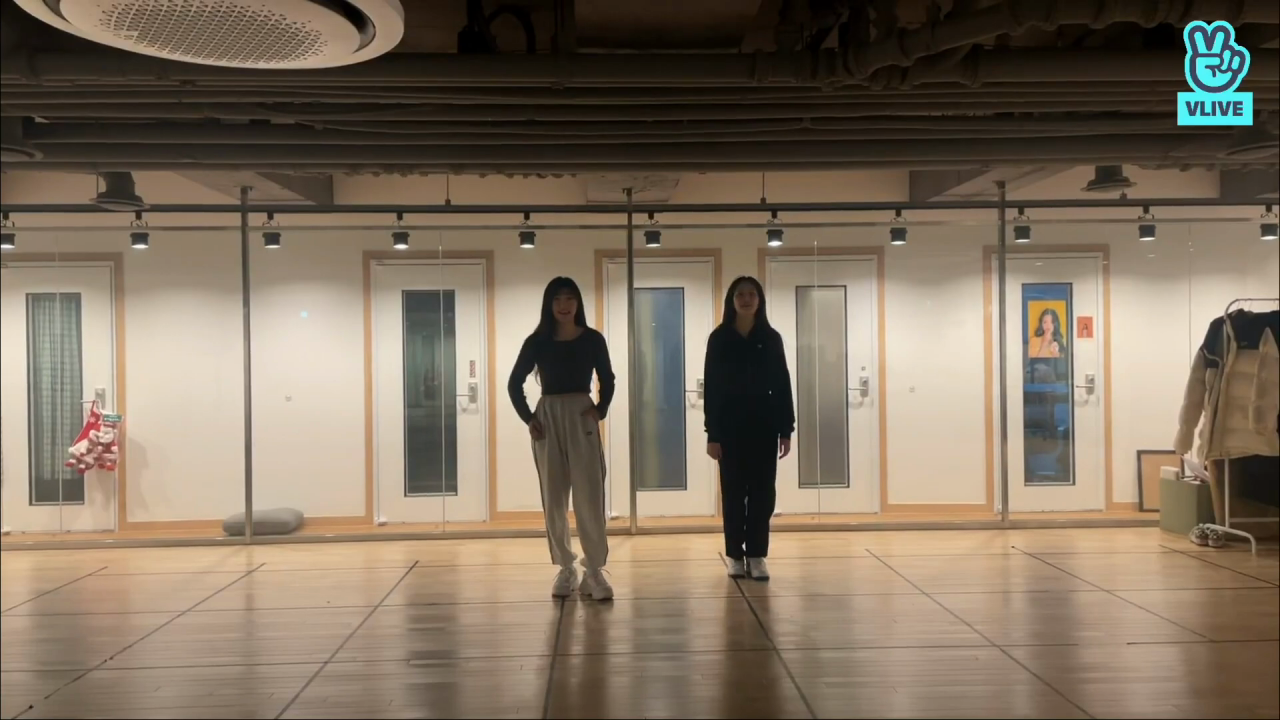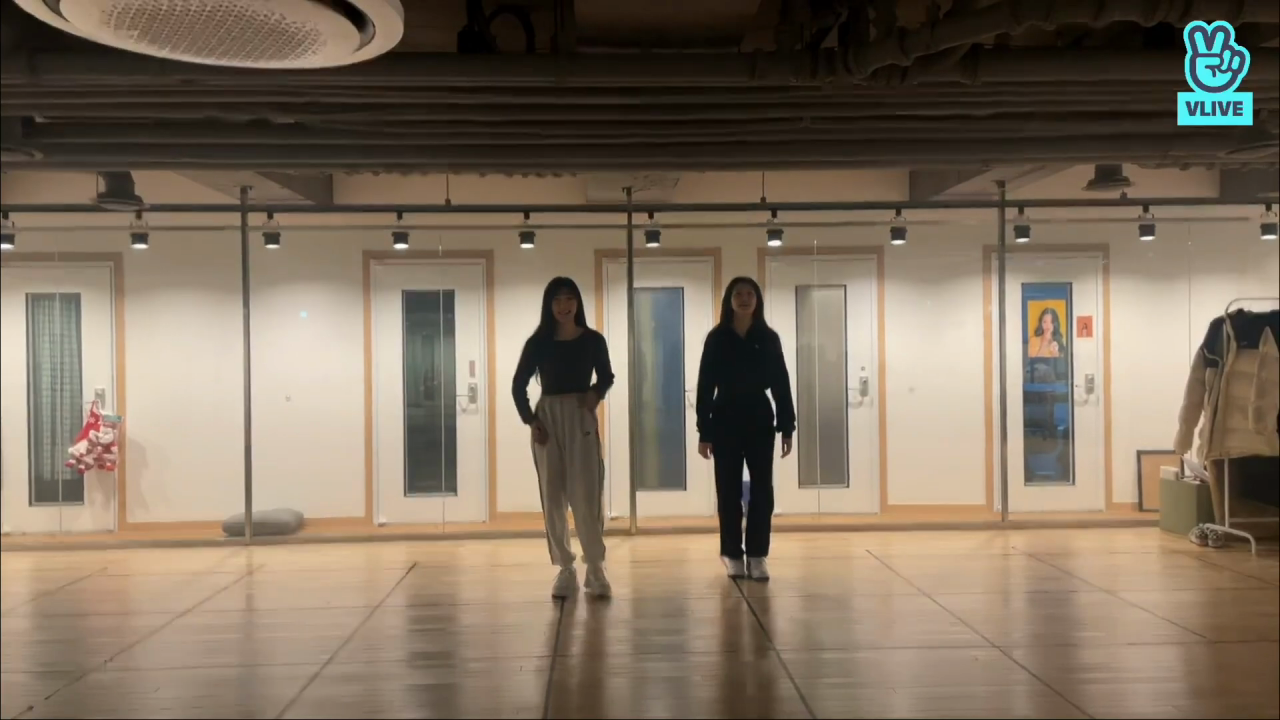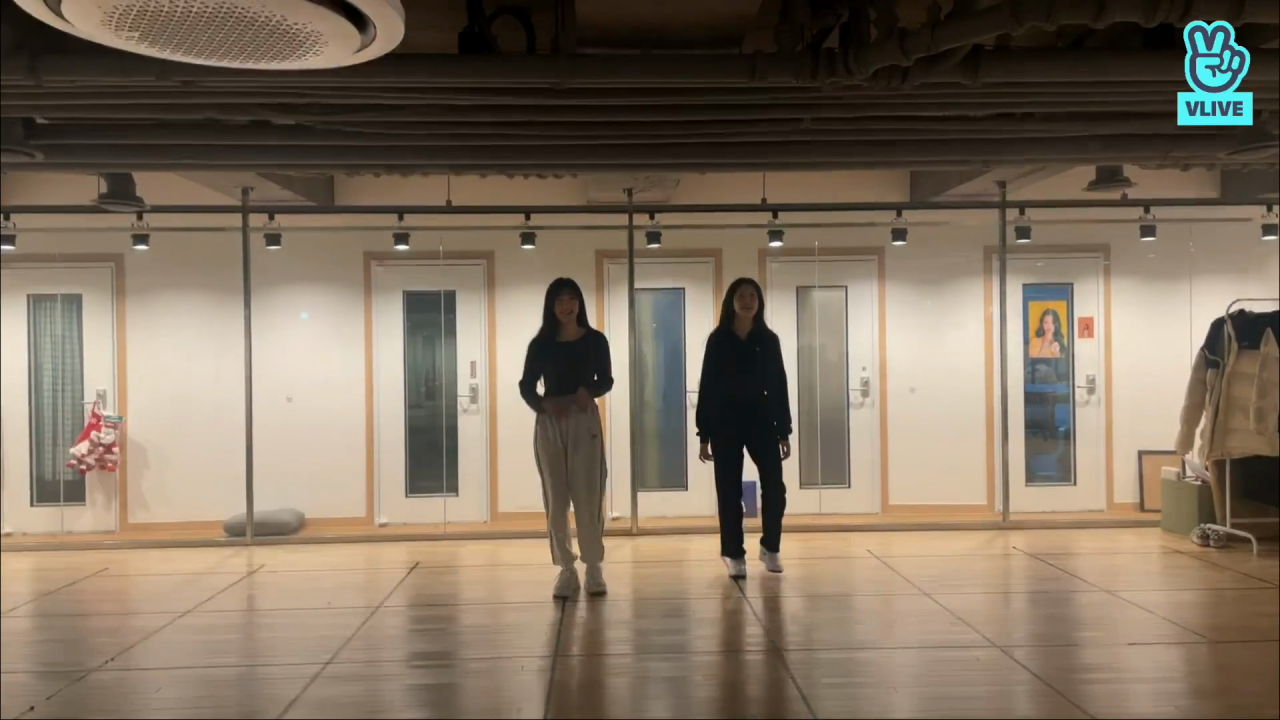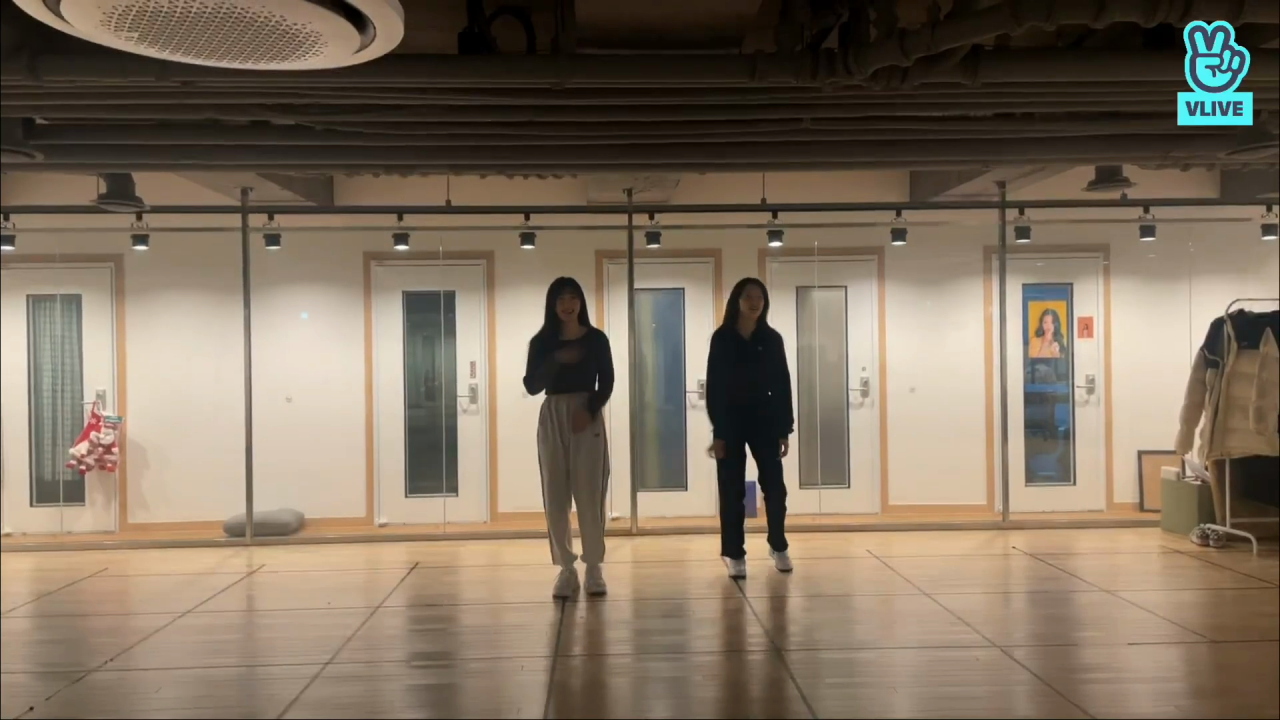
dt=0.2s
person 1, frame 1
left shoulder: (592, 339)
right shoulder: (537, 342)
left elbow: (607, 380)
right elbow: (515, 384)
left wrist: (600, 409)
right wrist: (528, 419)
left hip: (581, 417)
right hip: (548, 418)
left knee: (589, 494)
right knee: (554, 498)
left ankle: (594, 570)
right ankle: (566, 569)
person 1, frame 2
left shoulder: (593, 340)
right shoulder: (538, 342)
left elbow: (607, 377)
right elbow: (519, 385)
left wrist: (597, 391)
right wrist: (530, 420)
left hip: (581, 416)
right hip: (548, 418)
left knee: (586, 493)
right knee: (553, 498)
left ankle: (595, 566)
right ankle: (565, 569)
person 1, frame 3
left shoulder: (595, 340)
right shoulder: (541, 344)
left elbow: (606, 380)
right elbow: (526, 386)
left wrist: (589, 391)
right wrist: (542, 405)
left hip: (585, 418)
right hip: (550, 420)
left knee: (587, 495)
right knee: (556, 498)
left ankle: (593, 566)
right ankle: (566, 569)
person 1, frame 4
left shoulder: (596, 339)
right shoulder: (542, 342)
left elbow: (607, 382)
right elbow: (530, 385)
left wrist: (591, 410)
right wrist: (556, 361)
left hip: (587, 419)
right hip: (552, 418)
left knee: (590, 495)
right knee: (555, 497)
left ankle: (593, 567)
right ankle: (566, 569)
person 2, frame 1
left shoulder: (770, 338)
right shoulder: (719, 338)
left elbow: (782, 384)
right elbow: (711, 387)
left wrist: (786, 429)
right wrist: (713, 433)
left hip: (763, 418)
right hip: (730, 419)
left knee: (763, 489)
right knee: (733, 490)
left ankle: (756, 555)
right ankle: (735, 555)
person 2, frame 2
left shoulder: (768, 338)
right shoulder: (717, 338)
left elbow: (780, 383)
right elbow: (706, 386)
left wrist: (786, 427)
right wrist: (704, 431)
left hip: (759, 415)
right hip: (726, 416)
left knee: (762, 488)
right knee: (729, 489)
left ankle: (757, 555)
right ankle: (733, 554)
person 2, frame 3
left shoulder: (768, 339)
right shoulder: (718, 340)
left elbow: (779, 385)
right elbow: (707, 387)
left wrist: (784, 431)
right wrist: (704, 434)
left hip: (761, 415)
right hip: (726, 418)
left knee: (774, 485)
right knee: (729, 489)
left ankle: (770, 547)
right ankle: (734, 555)
person 2, frame 4
left shoulder: (772, 339)
right shoulder: (722, 338)
left elbow: (782, 384)
right elbow: (715, 387)
left wrist: (784, 429)
right wrist: (718, 431)
left hip: (764, 415)
right hip: (731, 417)
left knee: (774, 485)
right knee: (731, 489)
left ankle: (778, 547)
right ankle: (734, 555)
